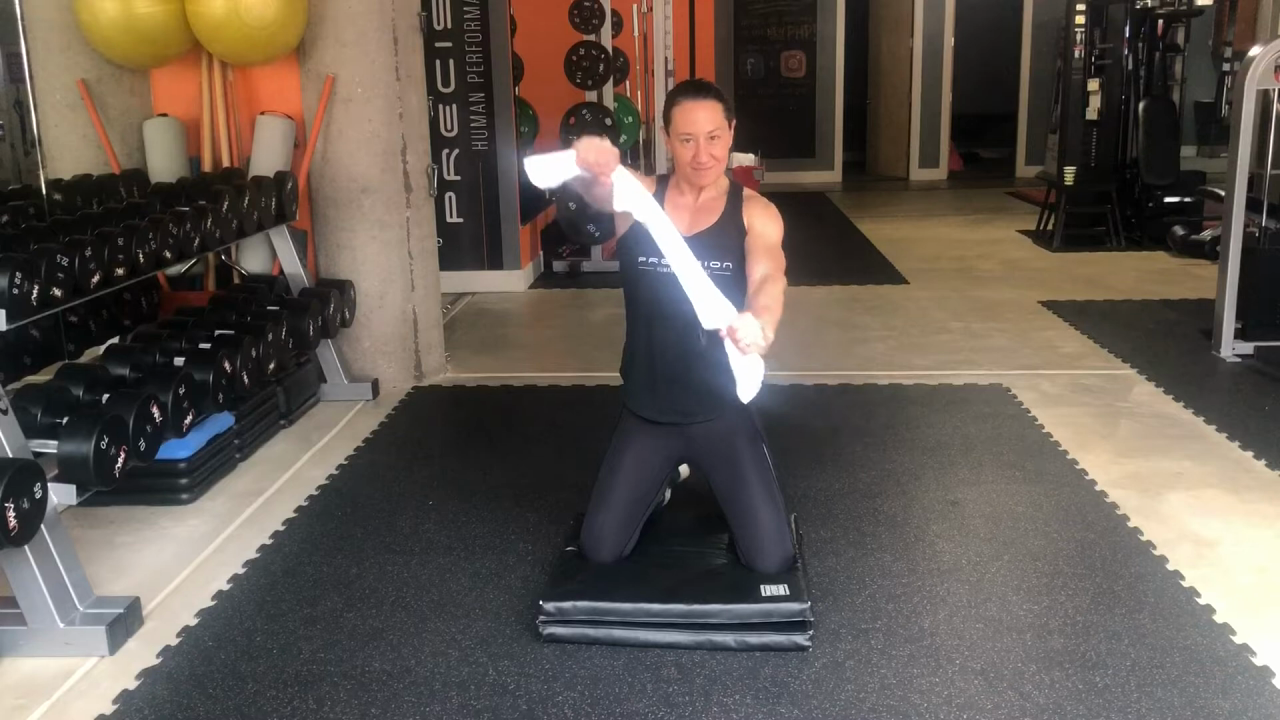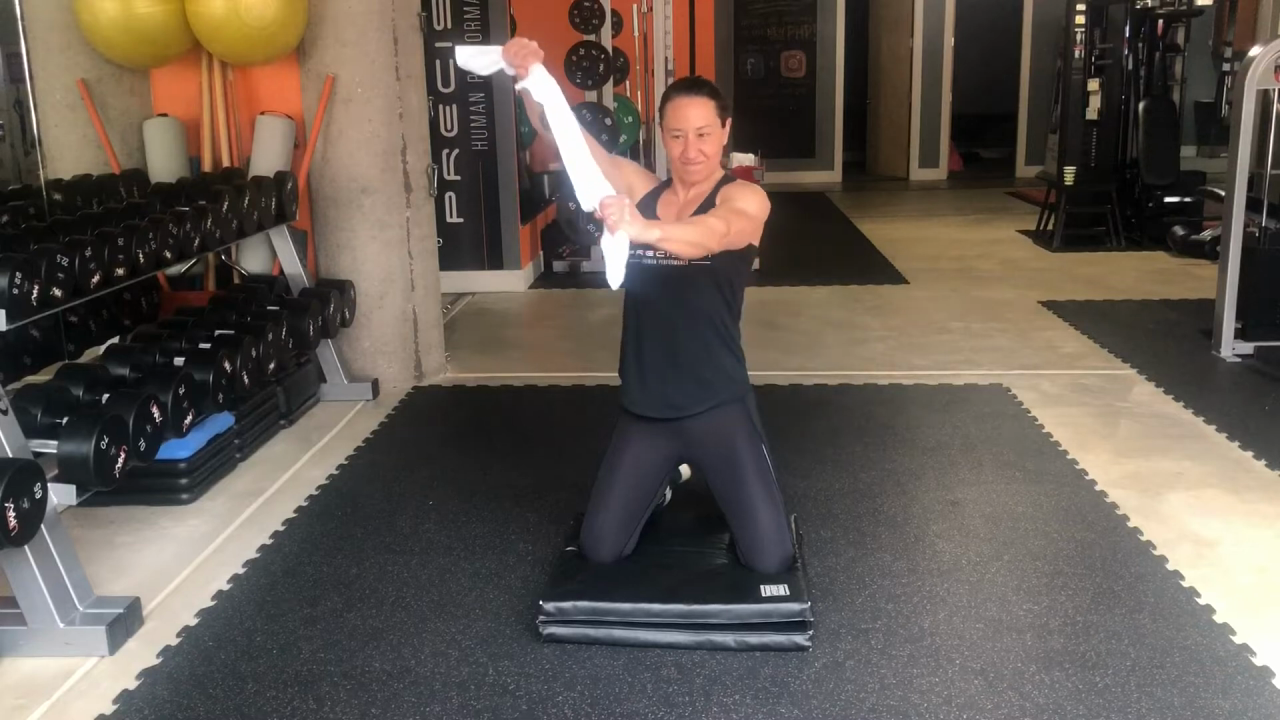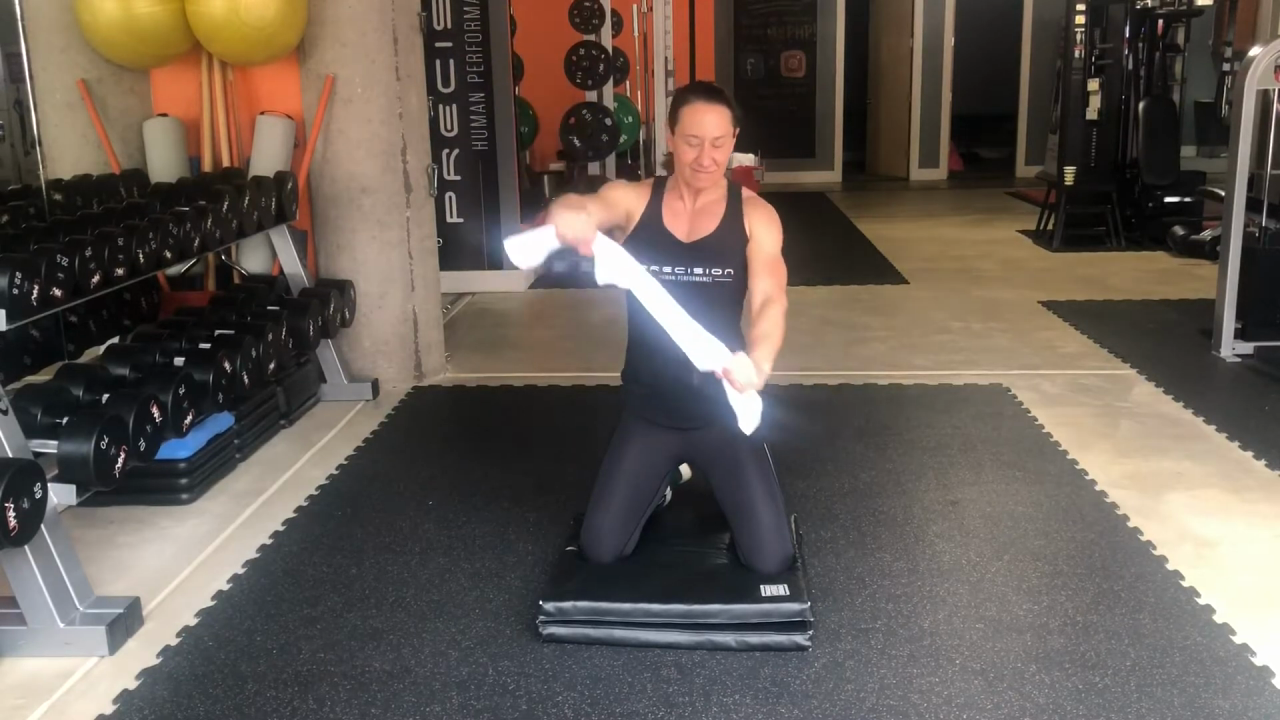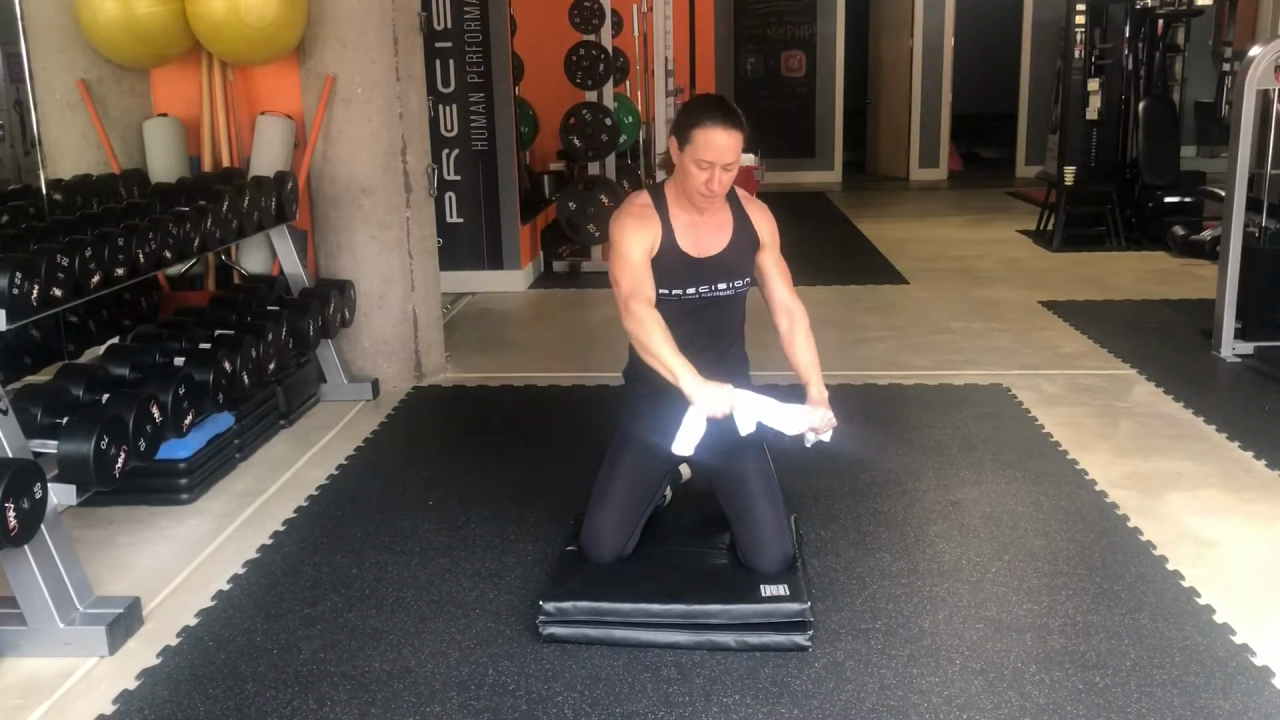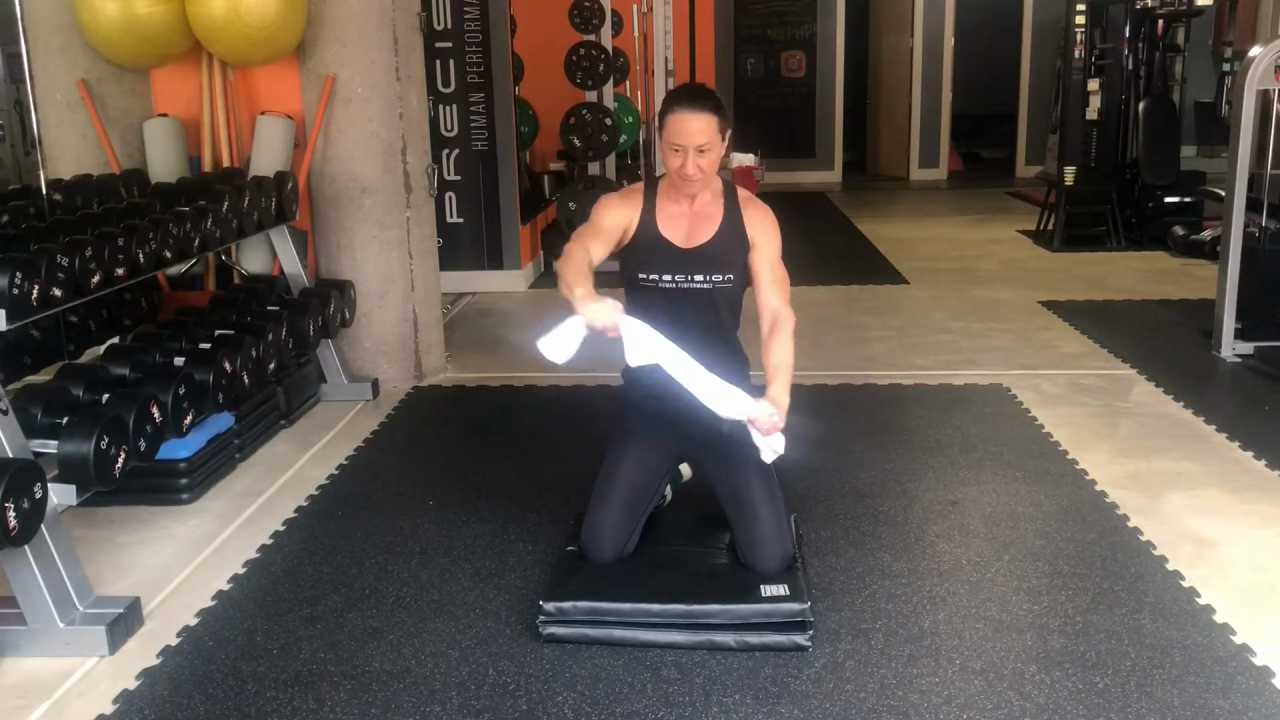
dt=1s
person 1, frame 1
left shoulder: (756, 212)
left elbow: (768, 279)
right elbow: (587, 188)
left wrist: (760, 327)
right wrist: (588, 165)
left hip: (722, 410)
right hip: (645, 411)
left knee: (772, 559)
right knee: (599, 549)
left ankle: (708, 483)
right ankle: (661, 484)
person 1, frame 2
left shoulder: (746, 200)
right shoulder: (639, 189)
left elbow: (711, 234)
left wrist: (642, 228)
right wrist: (529, 76)
left hip: (719, 408)
right hip: (643, 409)
left knee: (771, 558)
right knee: (599, 549)
left ankle: (710, 482)
right ankle: (660, 484)
person 1, frame 3
left shoulder: (755, 215)
right shoulder: (633, 199)
left elbow: (770, 300)
right elbow: (581, 210)
left wrist: (758, 362)
right wrist: (568, 216)
left hip: (723, 407)
right hip: (648, 408)
left knee: (771, 558)
right knee: (599, 548)
left ankle: (713, 485)
right ankle: (660, 485)
person 1, frame 4
left shoulder: (754, 216)
right shoulder: (636, 219)
left elbow: (787, 309)
right elbow: (636, 311)
left wrist: (816, 390)
right wrist: (692, 385)
left hip: (730, 399)
right hip: (655, 401)
left knee: (772, 559)
right knee: (601, 548)
left ankle: (705, 481)
right ankle: (660, 484)
person 1, frame 5
left shoulder: (753, 216)
right shoulder: (625, 207)
left elbow: (777, 316)
right elbow: (574, 259)
left wrist: (777, 395)
right wrist: (585, 299)
right hip: (649, 403)
left knee: (771, 558)
right knee: (600, 548)
left ankle: (703, 475)
right ankle: (661, 483)
